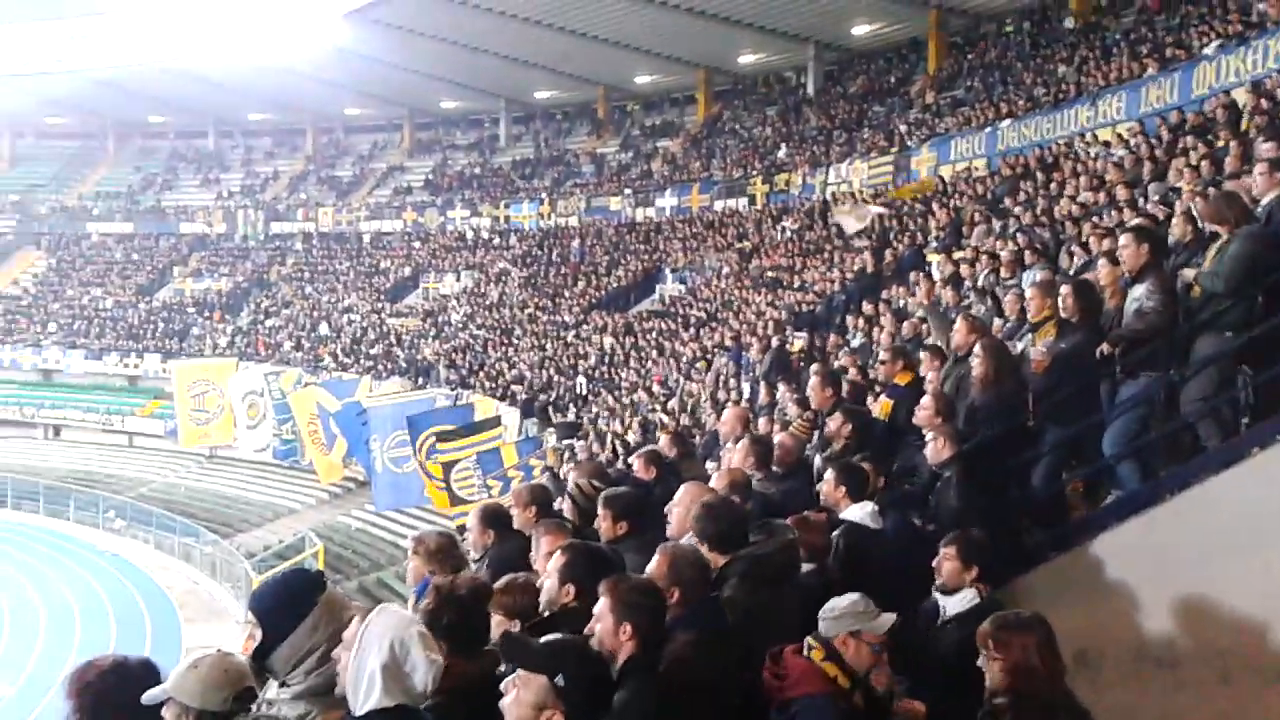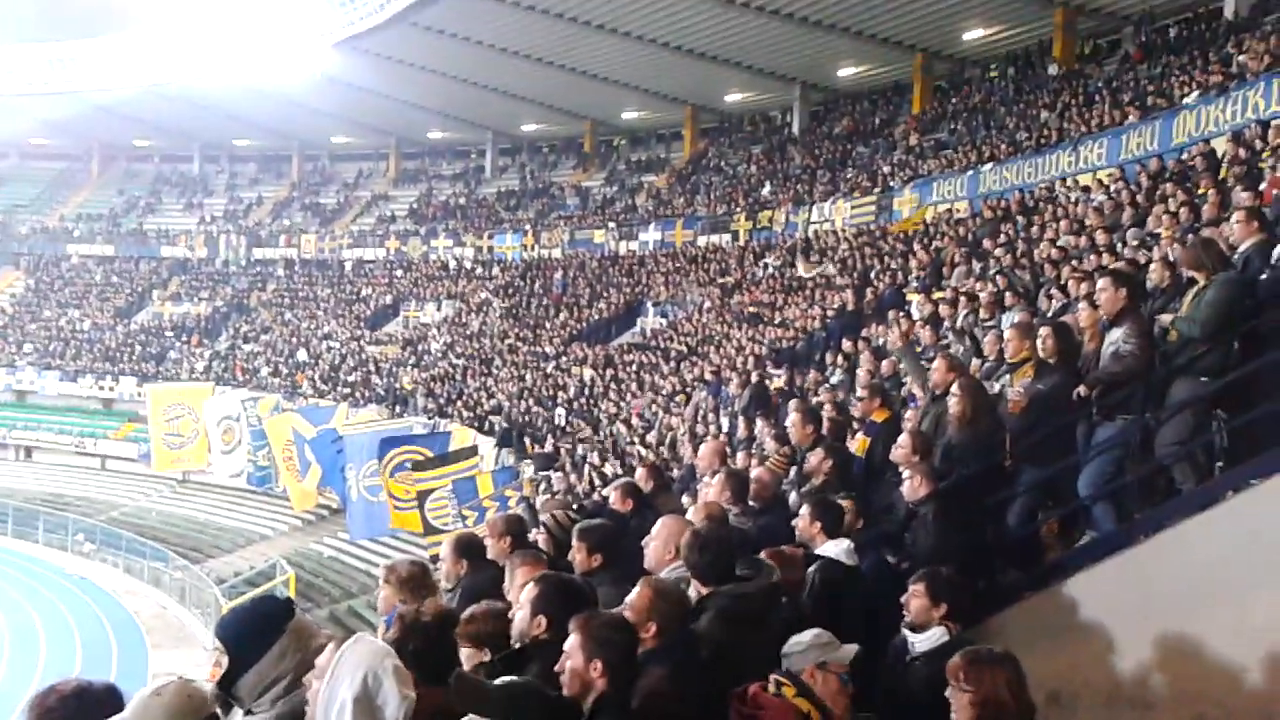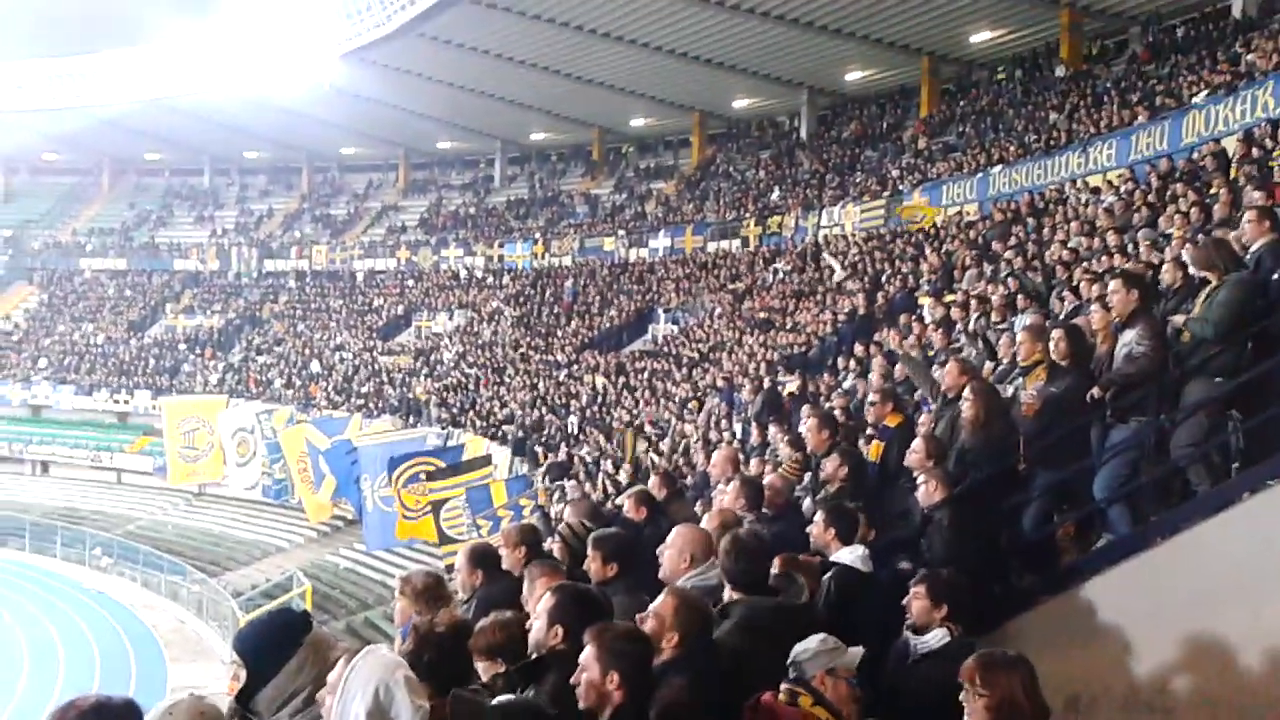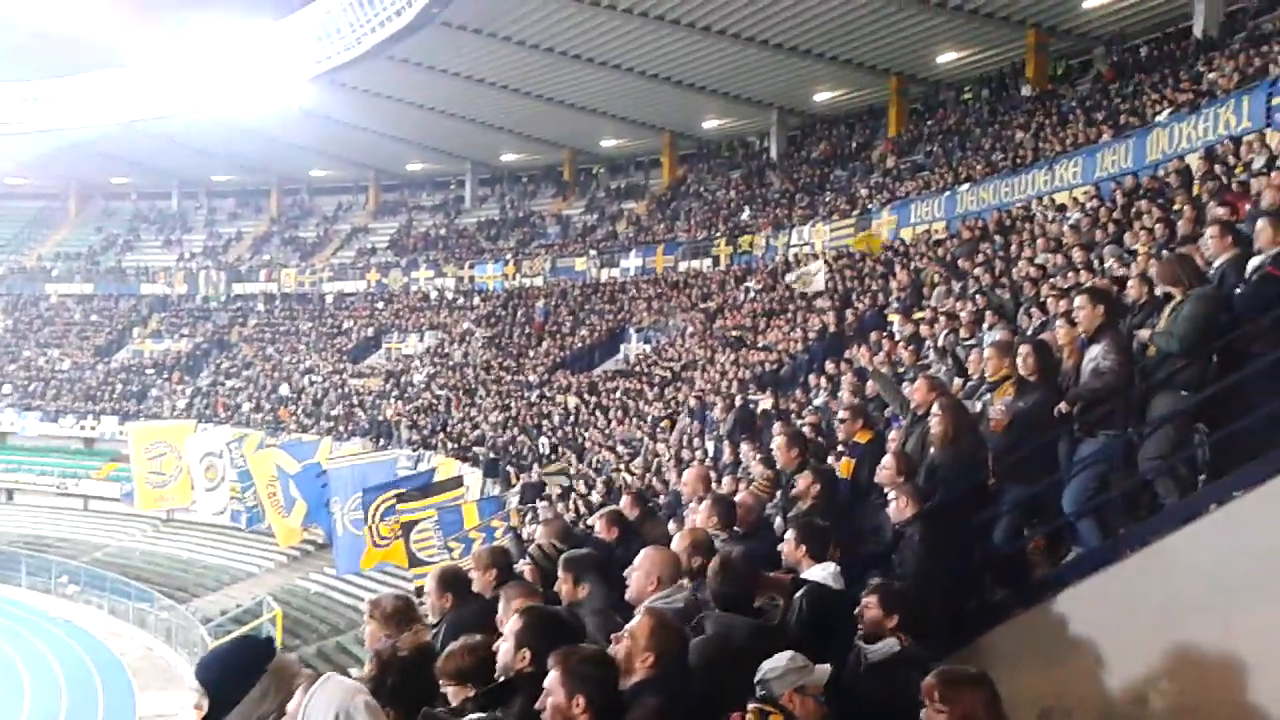
dt=0.3s
person 1, frame 1
left shoulder: (1156, 281)
right shoulder: (1136, 285)
left elbow: (1155, 320)
left wrist: (1114, 338)
left hip: (1145, 375)
right hip: (1131, 373)
left knee: (1114, 444)
right knee: (1133, 445)
person 1, frame 2
left shoulder: (1133, 325)
right shoulder: (1114, 328)
left elbow: (1131, 364)
left wrist: (1091, 381)
left hip: (1120, 417)
right hip: (1107, 416)
left knee: (1089, 486)
right knee: (1108, 486)
person 1, frame 3
left shoulder: (1146, 326)
right shoulder: (1126, 330)
left elbow: (1145, 365)
left wrist: (1105, 383)
left hip: (1135, 419)
right hip: (1121, 418)
left knee: (1105, 488)
right knee: (1122, 488)
person 1, frame 4
left shoulder: (1112, 341)
right shoulder: (1092, 345)
left elbow: (1111, 380)
left wrist: (1072, 397)
left hip: (1102, 433)
right hip: (1088, 432)
left knee: (1074, 502)
right knee: (1090, 502)
person 2, frame 1
left shoulder: (1247, 238)
right shoulder: (1226, 241)
left elbow: (1226, 282)
left wrist: (1196, 276)
right wrist: (1192, 275)
left hip: (1221, 329)
right hip: (1209, 327)
left knee: (1195, 402)
right knee: (1204, 401)
left ankle: (1224, 455)
right ankle: (1225, 454)
person 2, frame 2
left shoulder: (1224, 283)
right shoulder: (1201, 286)
left elbow: (1203, 327)
left wrist: (1174, 320)
right wrist: (1165, 321)
left hip: (1198, 374)
right hip: (1184, 370)
left knee: (1169, 444)
right knee: (1188, 441)
left ankle: (1196, 493)
right ankle: (1199, 488)
person 2, frame 3
left shoulder: (1237, 284)
right shoulder: (1215, 288)
left elbow: (1215, 328)
right elbow: (1202, 323)
left wrist: (1186, 322)
right wrist: (1179, 323)
left hip: (1211, 375)
right hip: (1198, 372)
left knee: (1184, 446)
right knee: (1205, 445)
person 2, frame 4
left shoulder: (1201, 299)
right shoulder: (1179, 302)
left elbow: (1180, 342)
left wrist: (1152, 336)
right wrist: (1147, 337)
left hip: (1177, 388)
right hip: (1164, 385)
left knee: (1152, 459)
right knee: (1170, 458)
